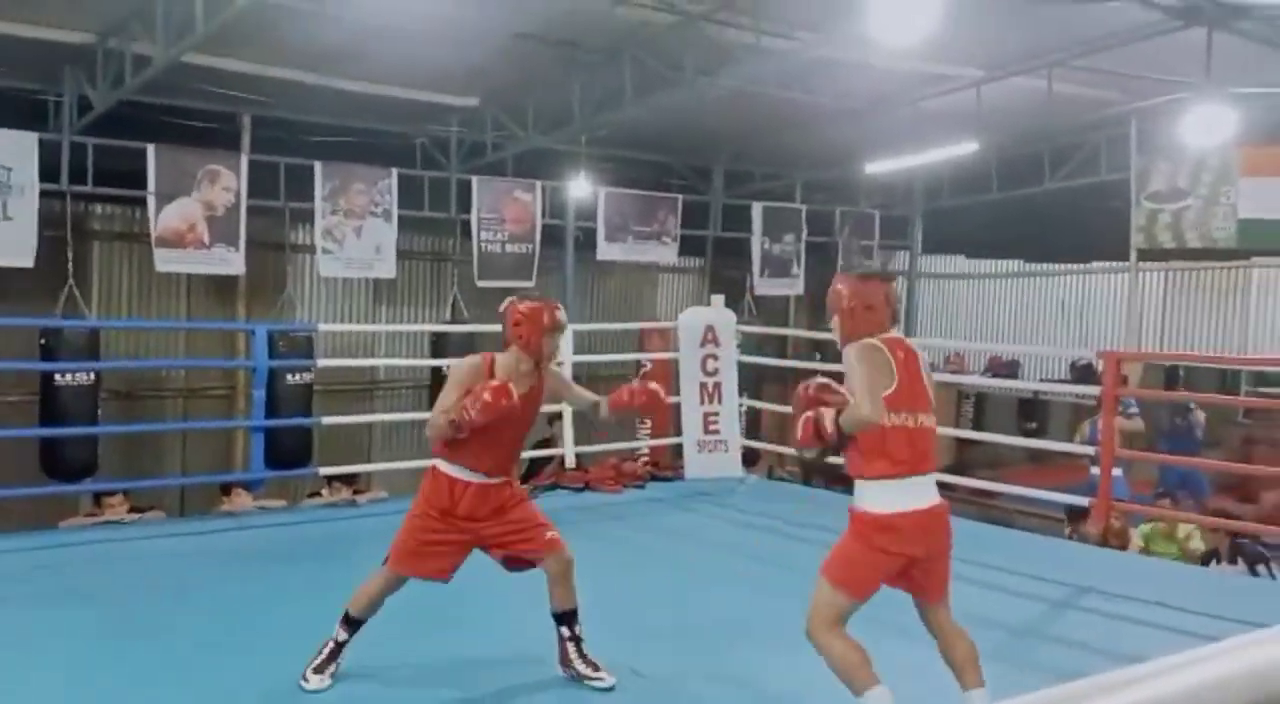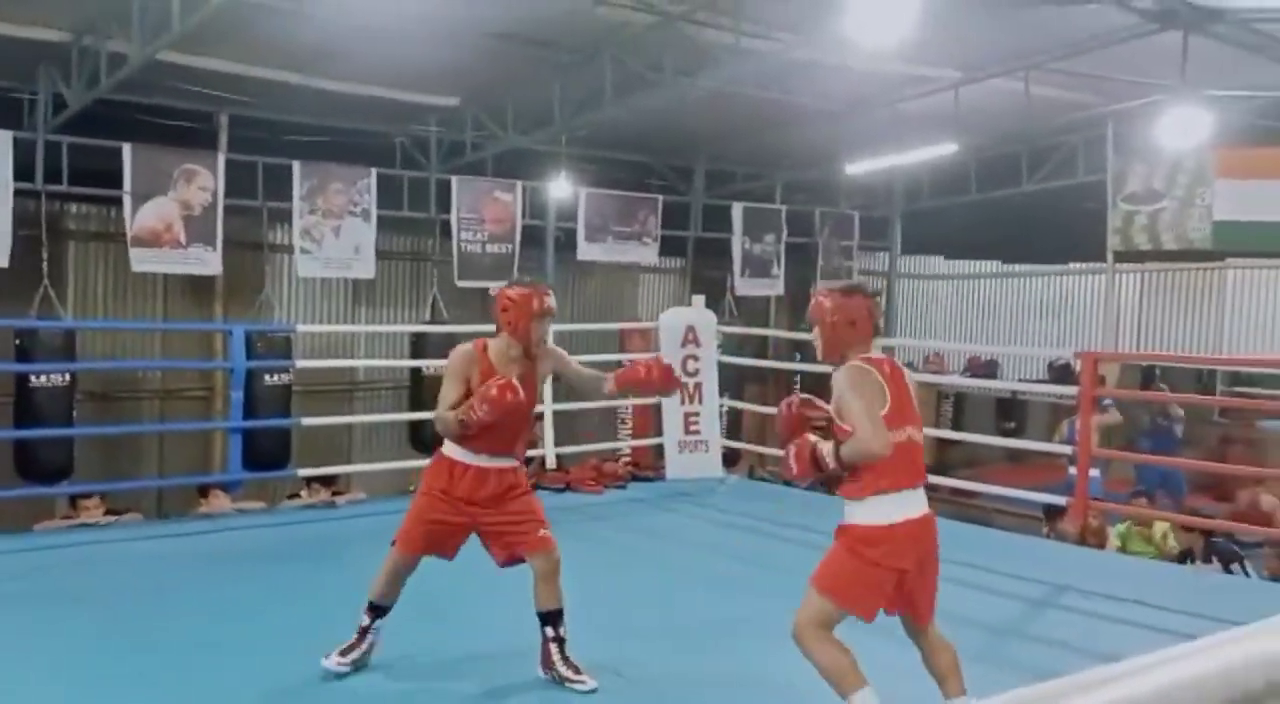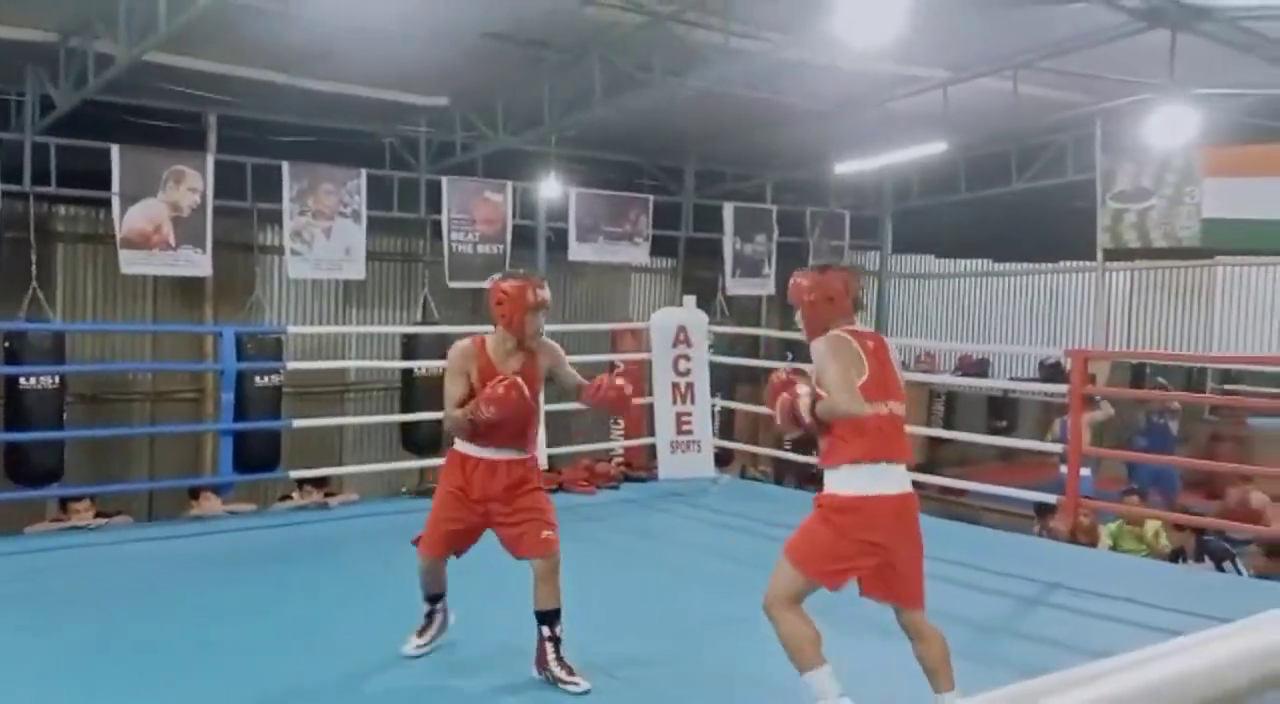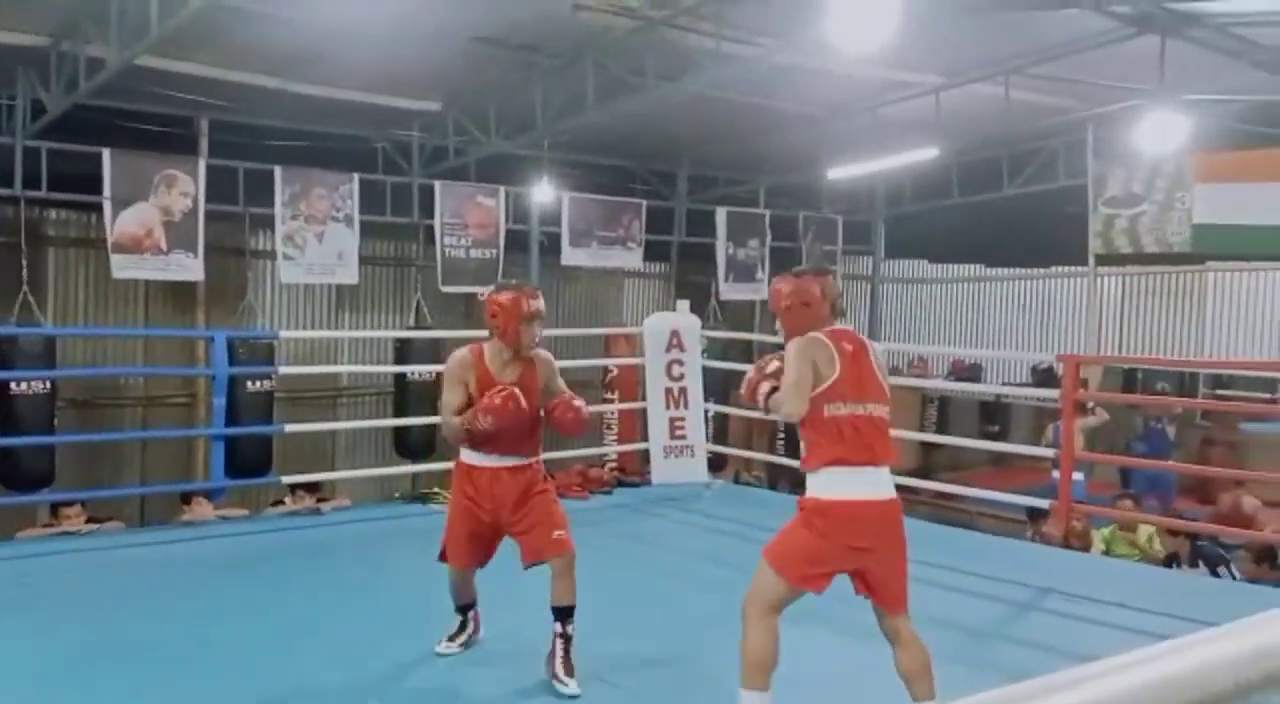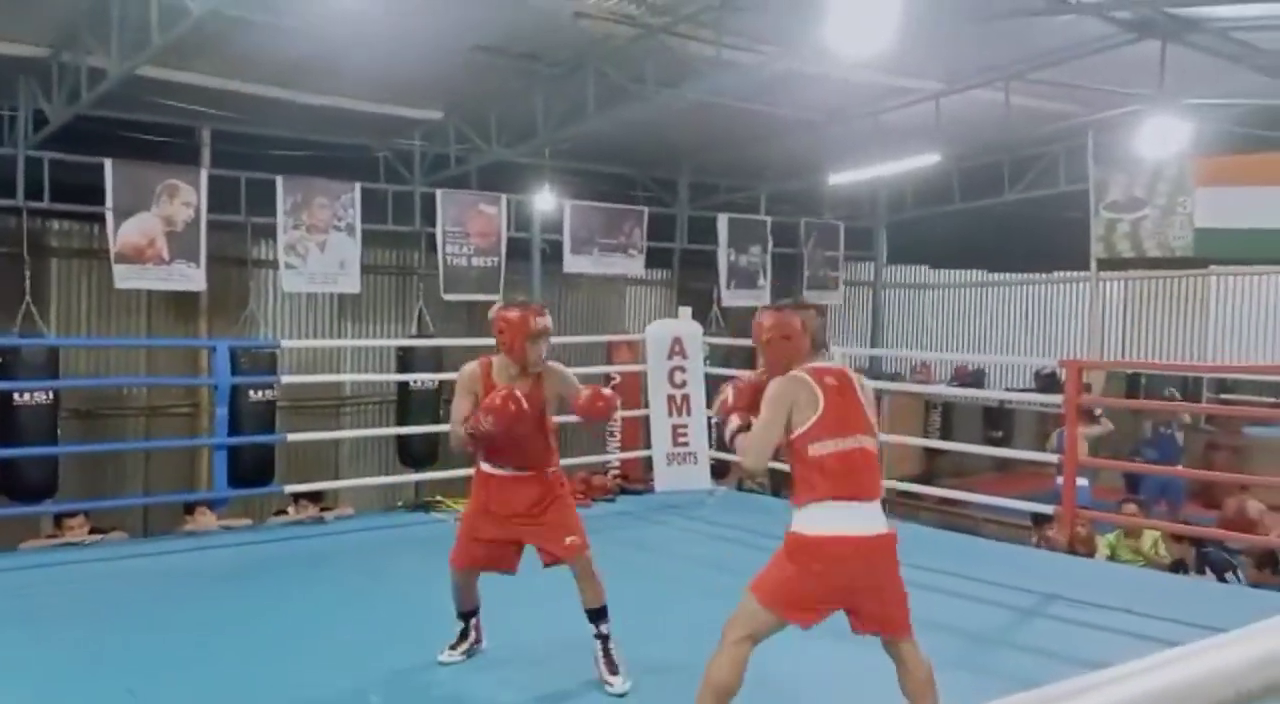
dt=0.1s
person 1, frame 1
left shoulder: (862, 353)
right shoulder: (913, 358)
left elbow: (869, 417)
left wrist: (828, 422)
right wrist: (840, 398)
left hip: (882, 519)
right hip: (929, 512)
left knee: (822, 623)
right knee: (938, 616)
person 1, frame 2
left shoulder: (852, 375)
right shoulder: (897, 374)
left elbow: (875, 445)
left wrist: (824, 452)
right wrist: (832, 415)
left hip: (872, 531)
right hip: (917, 523)
left knee: (809, 628)
right knee: (922, 630)
person 1, frame 3
left shoulder: (831, 346)
right shoulder: (884, 350)
left elbow: (850, 407)
left wrist: (805, 404)
left hip: (850, 503)
right hip: (898, 501)
left knee: (779, 600)
right knee: (914, 615)
person 1, frame 4
left shoulder: (804, 347)
right shoulder: (870, 353)
left elbow: (793, 411)
left wrist: (768, 390)
left hip: (832, 507)
right hip: (882, 506)
left knee: (759, 607)
right knee: (896, 622)
person 1, frame 5
left shoulder: (787, 386)
right shoulder: (859, 386)
left elbow: (754, 459)
left wrist: (735, 420)
left hip: (816, 544)
right hip: (874, 538)
left knee: (738, 636)
right knee: (901, 643)
person 2, frame 1
left shoulder: (548, 377)
right shoulder: (470, 370)
left elbow: (592, 407)
right elbow: (433, 434)
left wrist: (624, 402)
right wrist: (462, 418)
left hip: (501, 492)
right hip: (446, 490)
left knee: (559, 561)
right knee: (393, 575)
left ankle: (571, 652)
right ankle: (337, 646)
person 2, frame 2
left shoulder: (546, 357)
right shoulder: (467, 357)
left elbow: (598, 384)
right elbow: (443, 425)
left wrist: (638, 378)
right wrist: (470, 414)
left hip: (507, 480)
right hip: (453, 475)
left knee: (548, 560)
right knee: (403, 556)
left ankle: (553, 653)
right ankle: (365, 634)
person 2, frame 3
left shoulder: (546, 352)
right shoulder: (465, 352)
left elbow: (580, 389)
right elbow: (451, 422)
left wrist: (603, 394)
right wrist: (478, 411)
left hip: (520, 472)
right hip: (468, 469)
left knee: (547, 558)
right knee: (432, 554)
left ankle: (549, 654)
right ankle: (435, 616)
person 2, frame 4
left shoulder: (542, 364)
right shoulder: (463, 362)
left elbow: (567, 404)
right elbow: (449, 432)
left wrist: (574, 411)
right wrist: (476, 420)
left hip: (526, 478)
right hip: (474, 478)
left knee: (562, 557)
right knee: (459, 566)
left ankle: (560, 650)
right ankle: (468, 623)
person 2, frame 5
left shoulder: (553, 375)
right shoulder: (473, 375)
left elbow: (590, 404)
right elbow: (456, 441)
left wrist: (599, 405)
right wrist: (478, 428)
left hip: (543, 485)
right hip: (491, 484)
left knee: (581, 562)
right knee: (463, 567)
left ankle: (605, 648)
right ankle: (469, 632)
